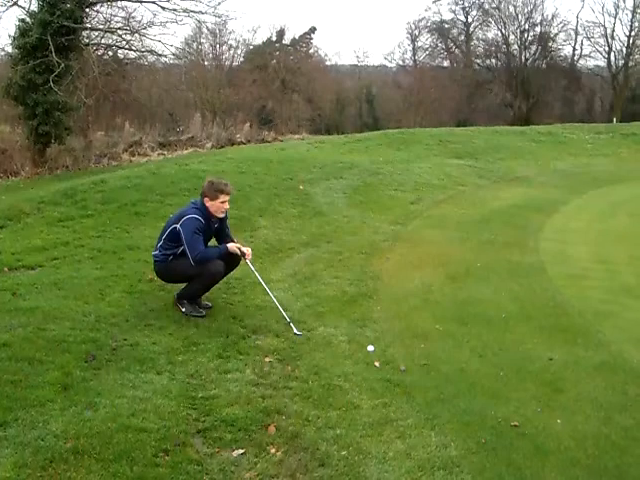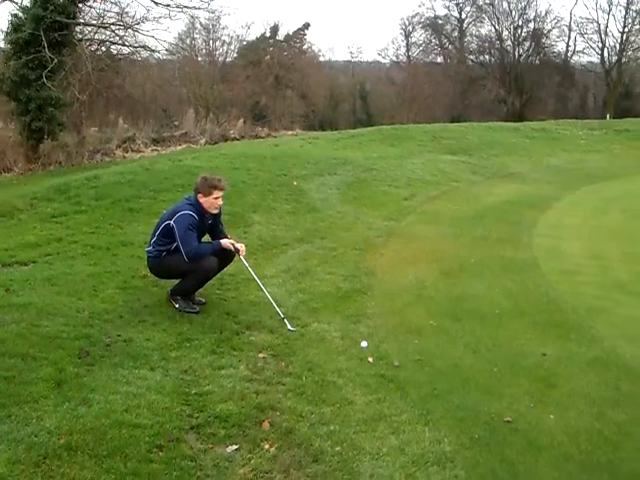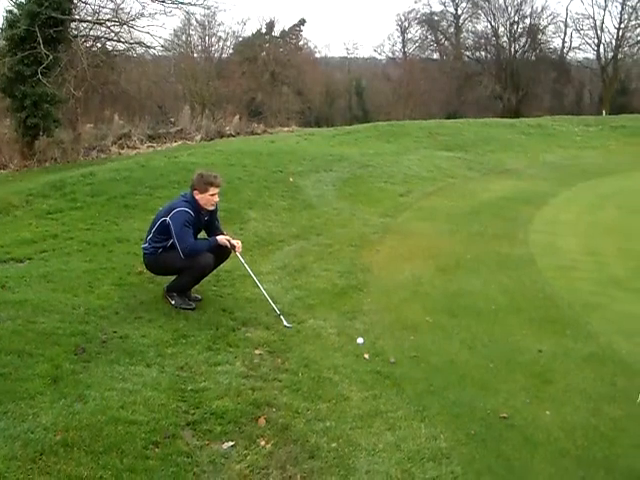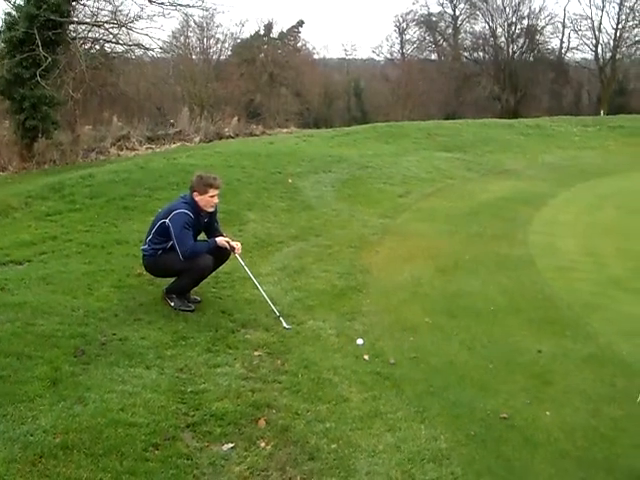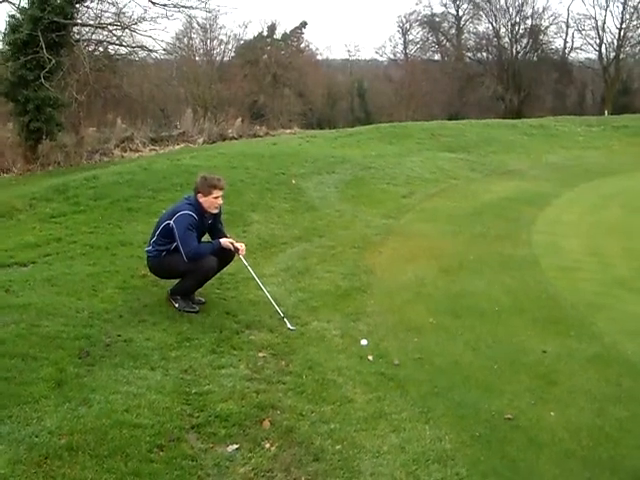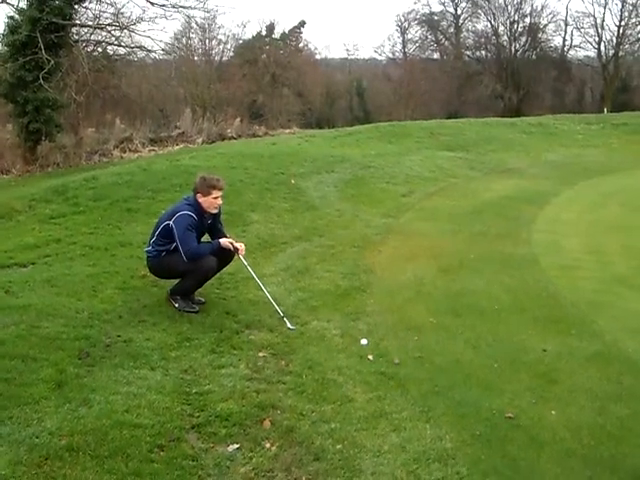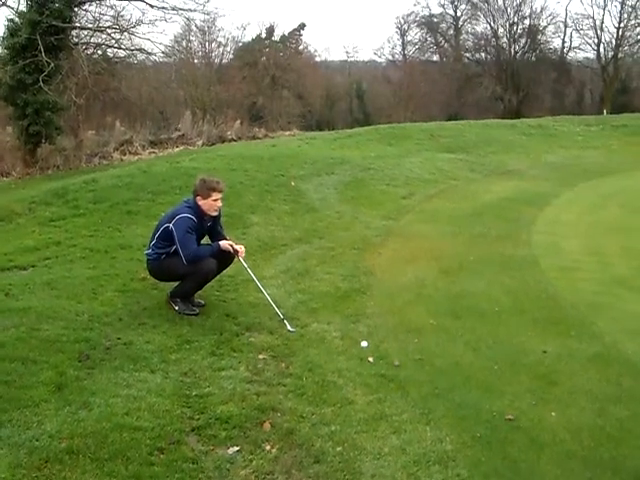
dt=0.2s
person 1, frame 1
left shoulder: (218, 212)
right shoulder: (191, 220)
left elbow: (225, 238)
right elbow: (197, 257)
left wrist: (239, 249)
right wrist: (226, 248)
left hip: (189, 255)
right hip: (166, 264)
left knee: (233, 257)
right knee: (214, 268)
left ankle: (193, 295)
right ankle: (183, 298)
person 1, frame 2
left shoulder: (212, 208)
right shoulder: (185, 216)
left elbow: (218, 234)
right elbow: (190, 253)
left wrist: (233, 245)
right wrist: (219, 244)
left hip: (184, 251)
right hip: (160, 260)
left knee: (227, 253)
right knee: (208, 264)
left ankle: (188, 290)
right ankle: (177, 294)
person 1, frame 3
left shoulder: (208, 205)
right shoulder: (181, 213)
left elbow: (215, 231)
right elbow: (187, 250)
left wrist: (229, 241)
right wrist: (216, 241)
left hip: (180, 248)
right hip: (156, 256)
left knee: (223, 250)
right knee: (204, 260)
left ankle: (183, 287)
right ankle: (173, 291)
person 1, frame 4
left shoulder: (208, 206)
right shoulder: (180, 214)
left elbow: (214, 233)
right elbow: (186, 252)
left wrist: (228, 243)
right wrist: (215, 242)
left hip: (179, 249)
right hip: (155, 258)
left knee: (222, 251)
right knee: (203, 262)
left ankle: (183, 289)
right ankle: (172, 292)
person 1, frame 5
left shoulder: (211, 208)
right shoulder: (184, 216)
left elbow: (218, 234)
right elbow: (190, 253)
left wrist: (232, 244)
right wrist: (219, 244)
left hip: (184, 251)
right hip: (160, 259)
left knee: (227, 253)
right knee: (208, 263)
left ankle: (187, 291)
right ankle: (177, 294)
person 1, frame 6
left shoulder: (211, 208)
right shoulder: (184, 216)
left elbow: (218, 234)
right elbow: (190, 254)
left wrist: (232, 244)
right wrist: (218, 244)
left hip: (183, 251)
right hip: (160, 260)
left knee: (227, 253)
right knee: (207, 264)
left ankle: (187, 290)
right ankle: (177, 294)
person 1, frame 7
left shoulder: (211, 210)
right shoulder: (184, 219)
left elbow: (218, 236)
right elbow: (190, 256)
left wrist: (232, 246)
right wrist: (218, 246)
left hip: (183, 254)
right hip: (160, 262)
left knee: (227, 255)
right knee: (207, 266)
left ankle: (187, 293)
right ankle: (177, 297)
